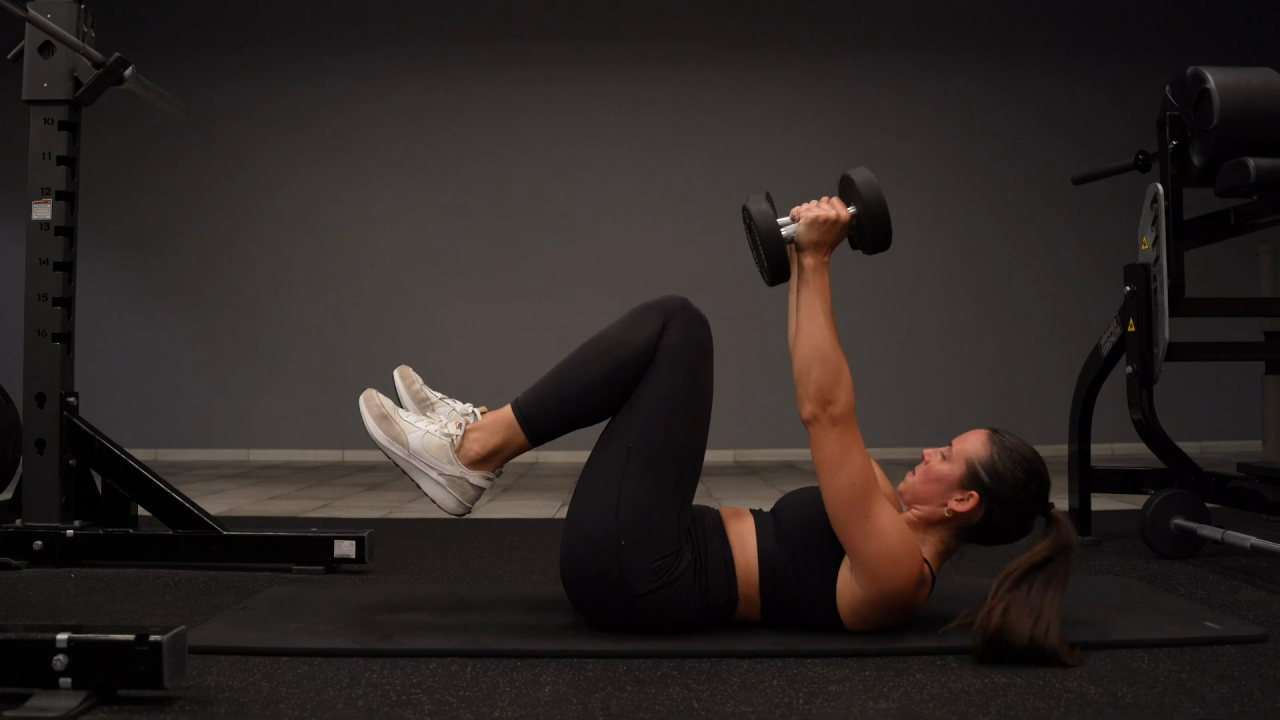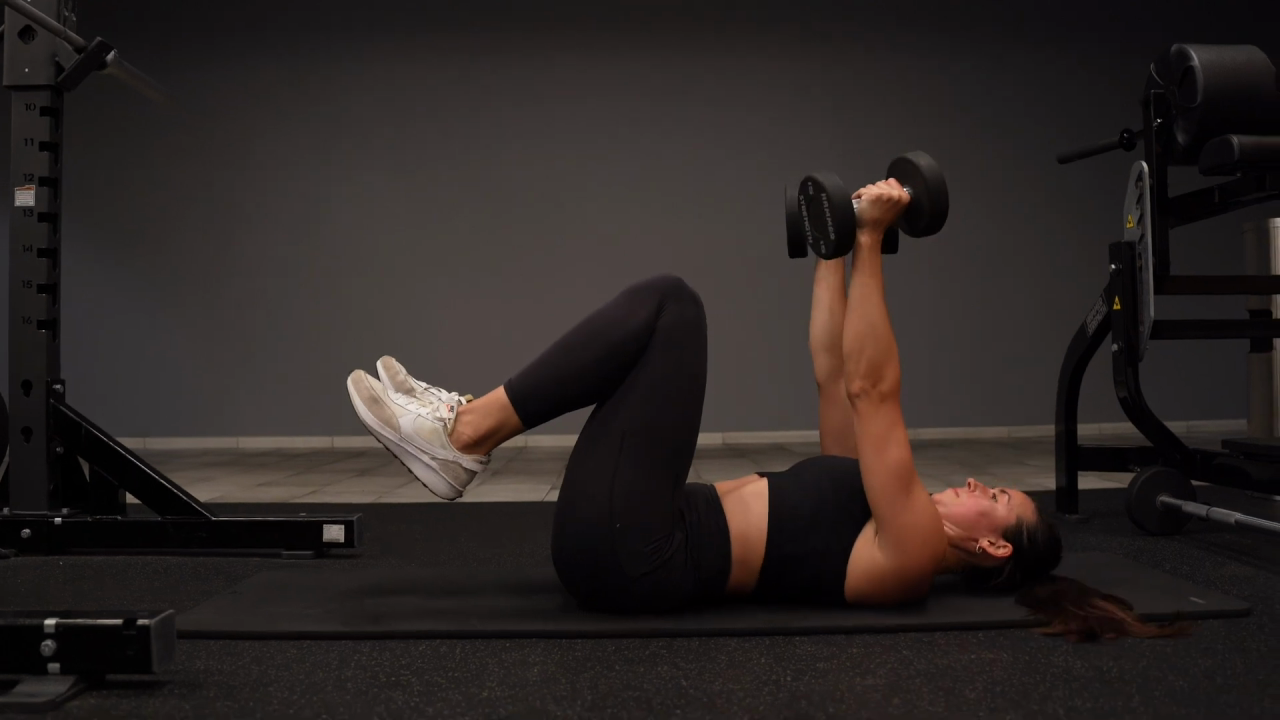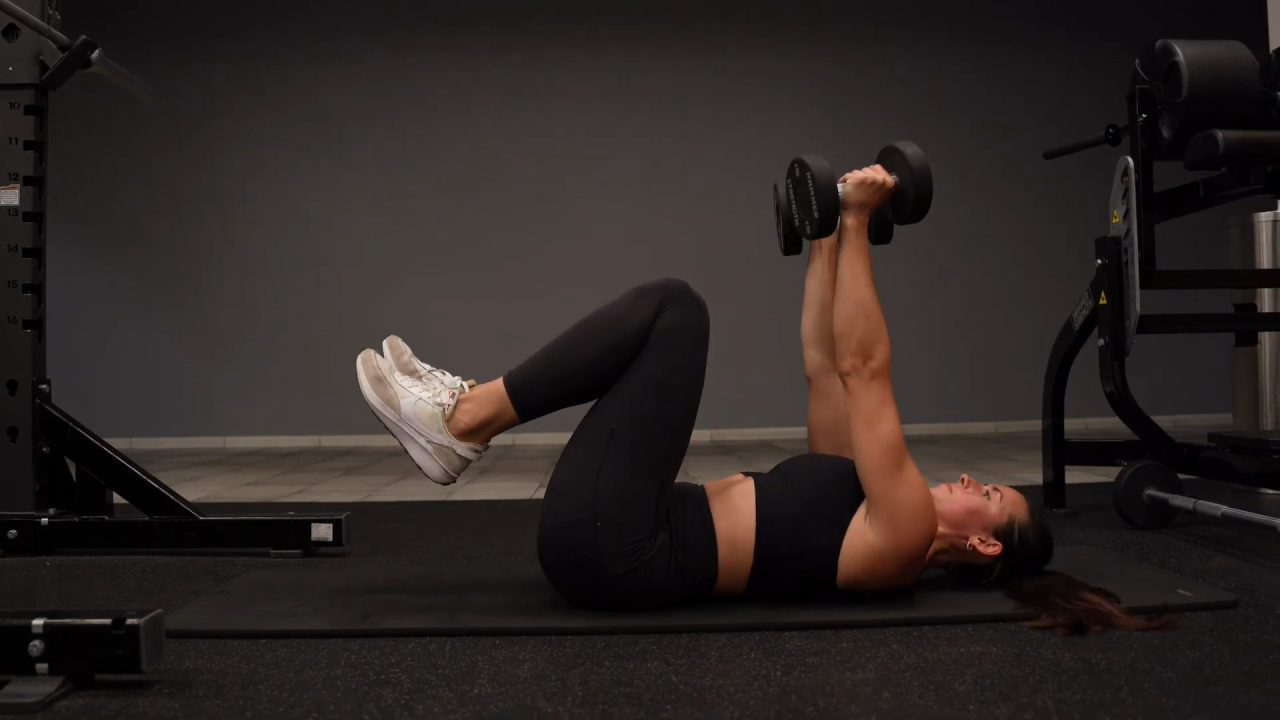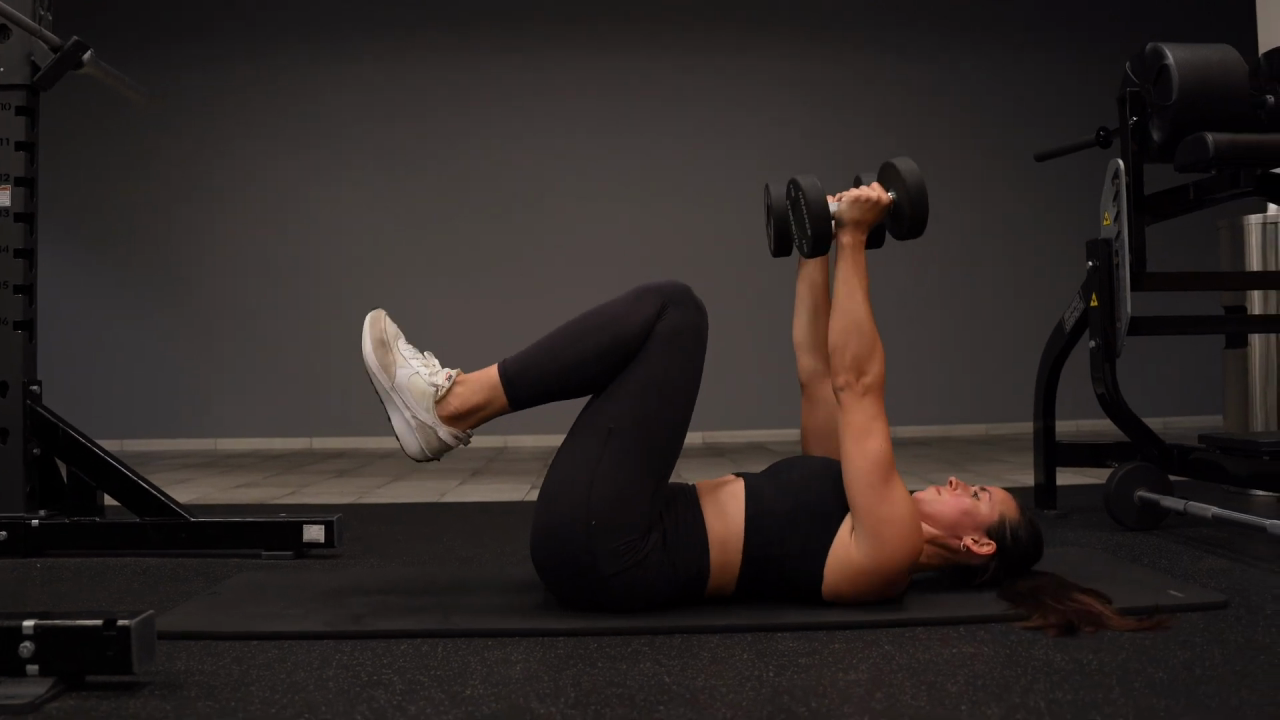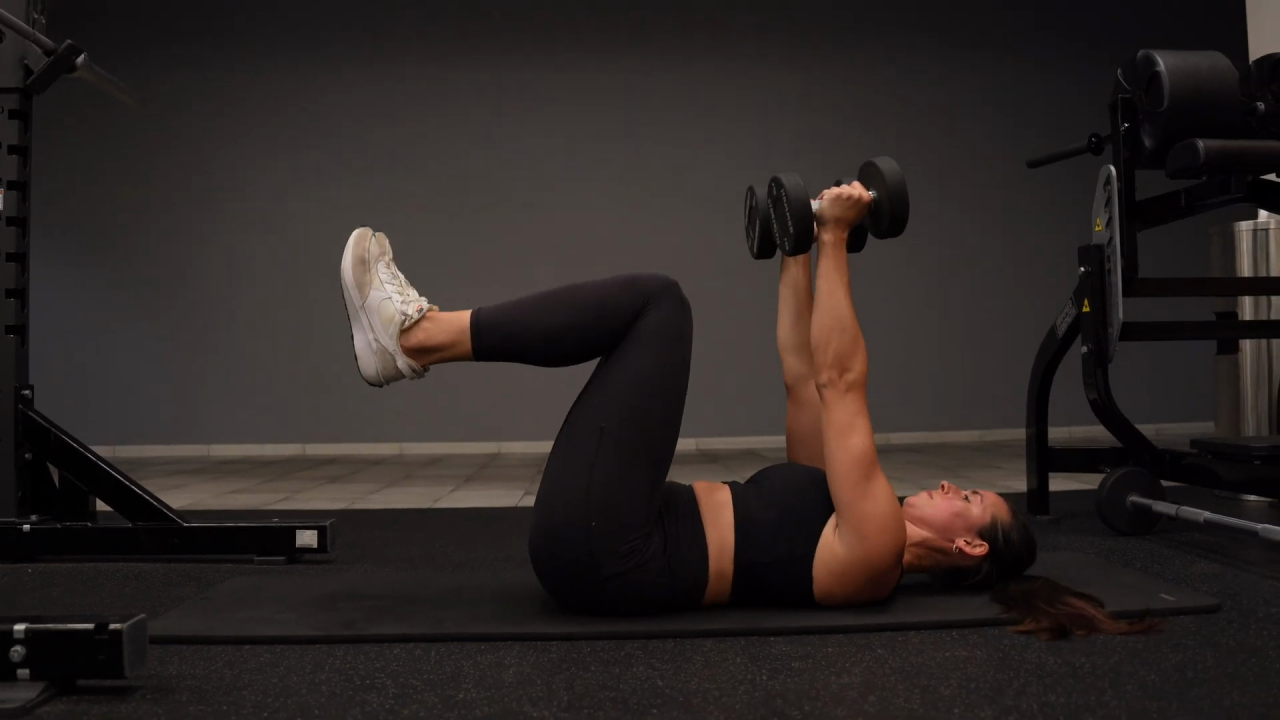
dt=0.5s
person 1, frame 1
left shoulder: (897, 571)
right shoulder: (898, 520)
left elbow: (825, 412)
right elbow: (828, 398)
left wrist: (817, 263)
right wrist: (802, 263)
left hip: (631, 574)
right hip: (641, 567)
left knee: (674, 325)
right knee: (669, 338)
left ankle: (474, 453)
right ankle: (480, 436)
person 1, frame 2
left shoulder: (915, 553)
right shoulder: (877, 517)
left elbow: (875, 390)
right elbow: (833, 373)
left wrist: (870, 242)
right wrist: (832, 248)
left hip: (628, 555)
right hip: (625, 544)
left knee: (668, 305)
right knee: (659, 323)
left ankle: (466, 437)
right ankle: (465, 425)
person 1, frame 3
left shoulder: (904, 537)
right shoulder: (862, 498)
left elbow: (865, 372)
right elbow: (823, 366)
left wrist: (858, 225)
right wrist: (824, 238)
left hip: (610, 552)
right hip: (609, 542)
left knee: (673, 308)
right knee: (665, 317)
left ankle: (464, 424)
right ankle: (465, 411)
person 1, frame 4
left shoulder: (890, 549)
right shoulder: (857, 521)
left elbow: (858, 386)
right elbow: (818, 374)
left wrist: (853, 242)
right wrist: (815, 249)
left hip: (601, 551)
right hip: (599, 541)
left knee: (673, 310)
right knee: (661, 322)
left ankle: (451, 408)
right ankle: (450, 397)
person 1, frame 5
left shoulder: (874, 550)
right shoulder: (846, 521)
left elbow: (840, 385)
right elbow: (803, 380)
left wrist: (835, 240)
right wrist: (795, 252)
left hip: (601, 553)
right hip: (601, 542)
left knee: (657, 303)
right knee: (648, 315)
left ankle: (417, 337)
right ankle: (422, 337)
